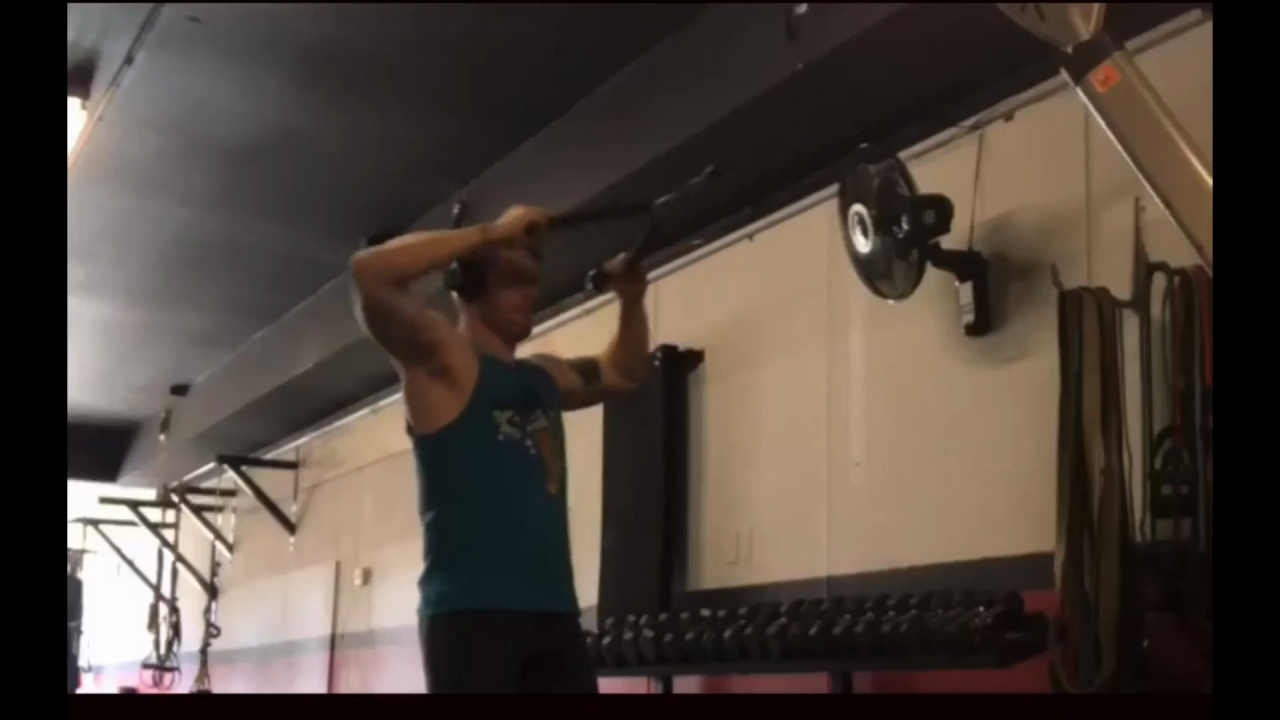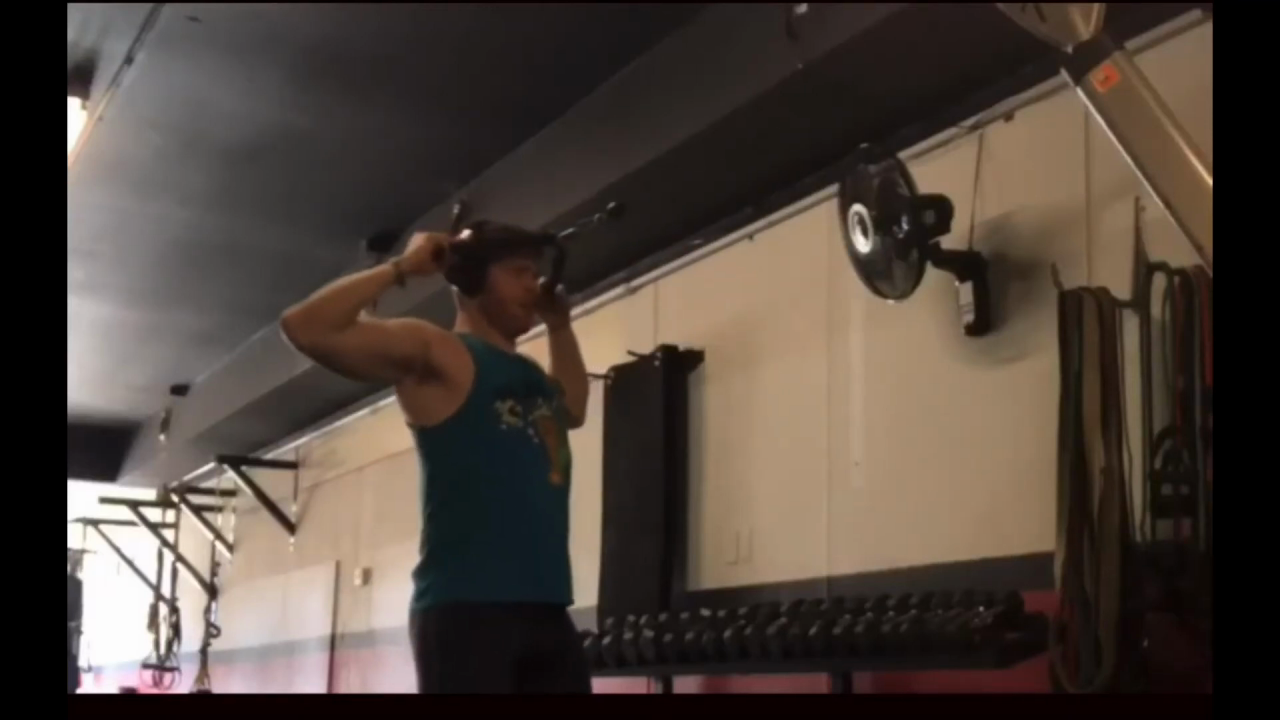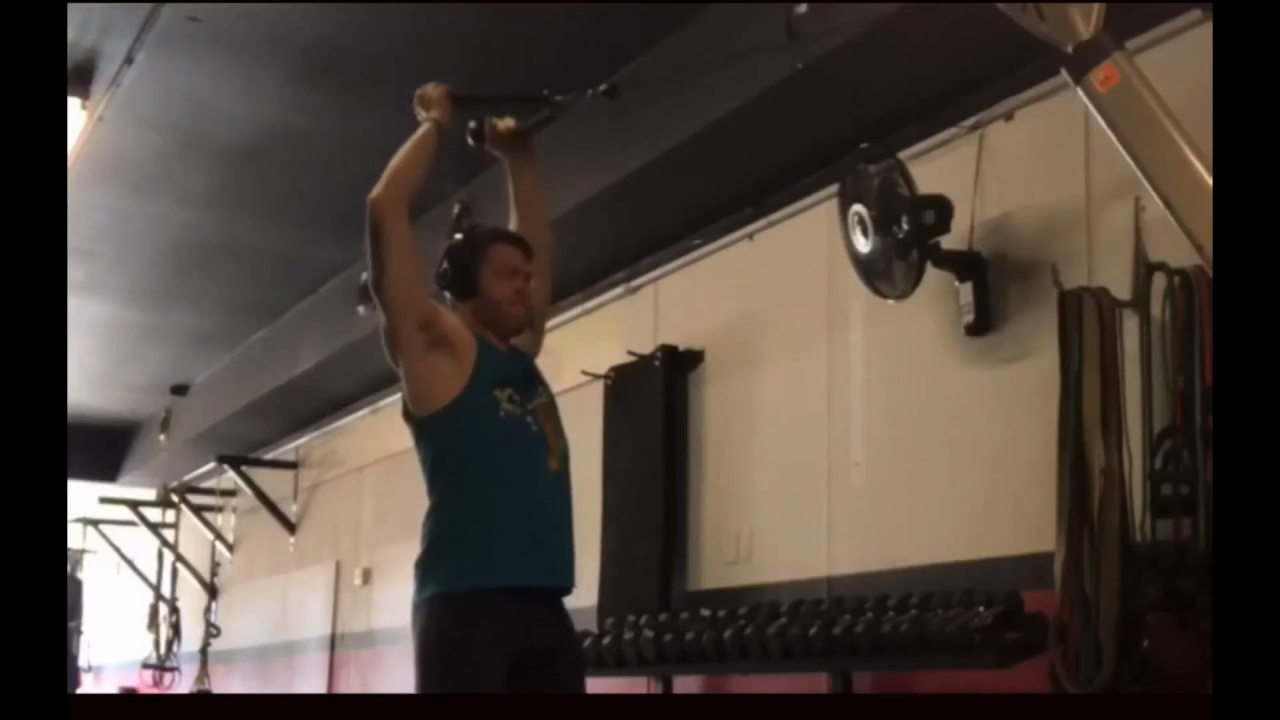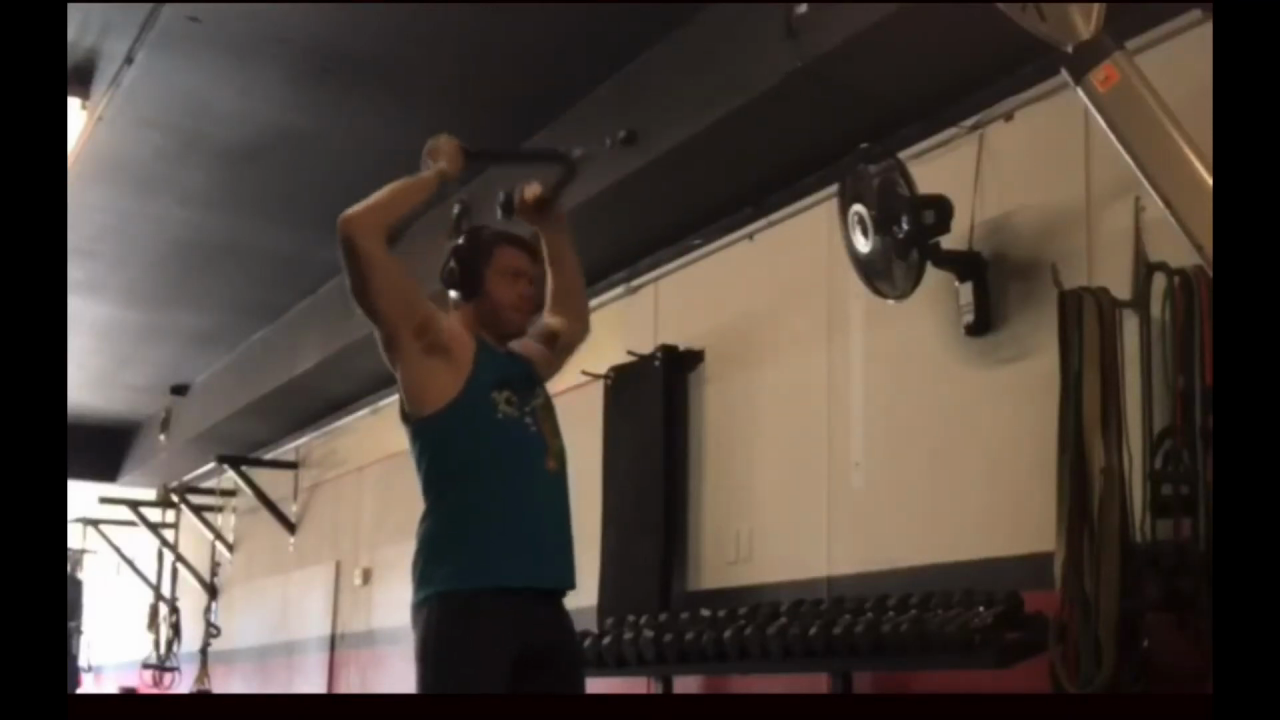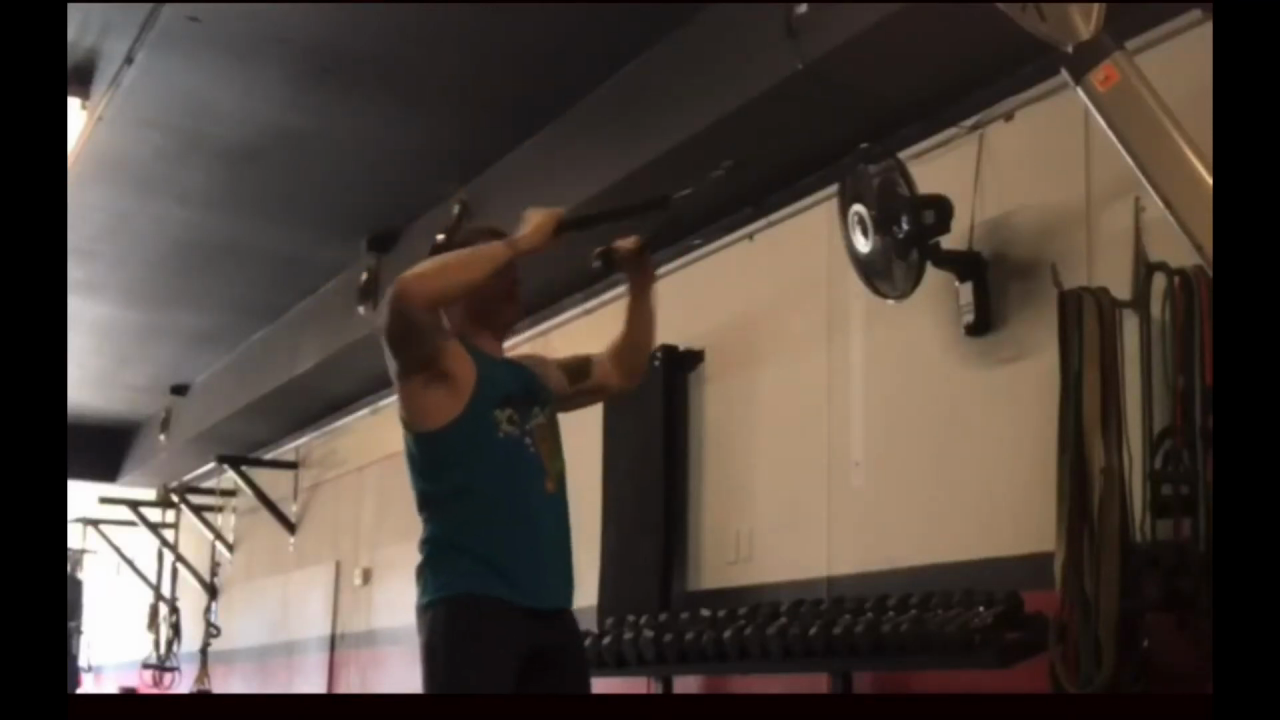
dt=1s
person 1, frame 1
left shoulder: (543, 375)
right shoulder: (441, 358)
left elbow: (625, 371)
right elbow: (370, 272)
left wrist: (631, 298)
right wrist: (491, 234)
left hip: (551, 611)
right hip: (472, 610)
person 1, frame 2
left shoulder: (529, 374)
right shoulder: (434, 352)
left elbow: (573, 407)
right elbow: (305, 327)
left wrist: (558, 323)
right wrist: (404, 266)
left hip: (544, 610)
right hip: (465, 607)
person 1, frame 3
left shoulder: (521, 355)
right shoulder: (434, 345)
left elbow: (536, 250)
right elbow: (386, 212)
left wrist: (518, 159)
right wrist: (434, 127)
left hip: (542, 603)
right hip: (465, 601)
person 1, frame 4
left shoulder: (526, 362)
right shoulder: (433, 343)
left elbow: (573, 316)
right elbow: (357, 233)
left wrist: (550, 222)
right wrist: (437, 174)
left hip: (542, 604)
right hip: (466, 600)
person 1, frame 5
left shoulder: (533, 375)
right shoulder: (428, 361)
left elbow: (623, 369)
right elbow: (409, 294)
left wrist: (639, 283)
right wrist: (519, 241)
left hip: (547, 611)
right hip: (467, 607)
